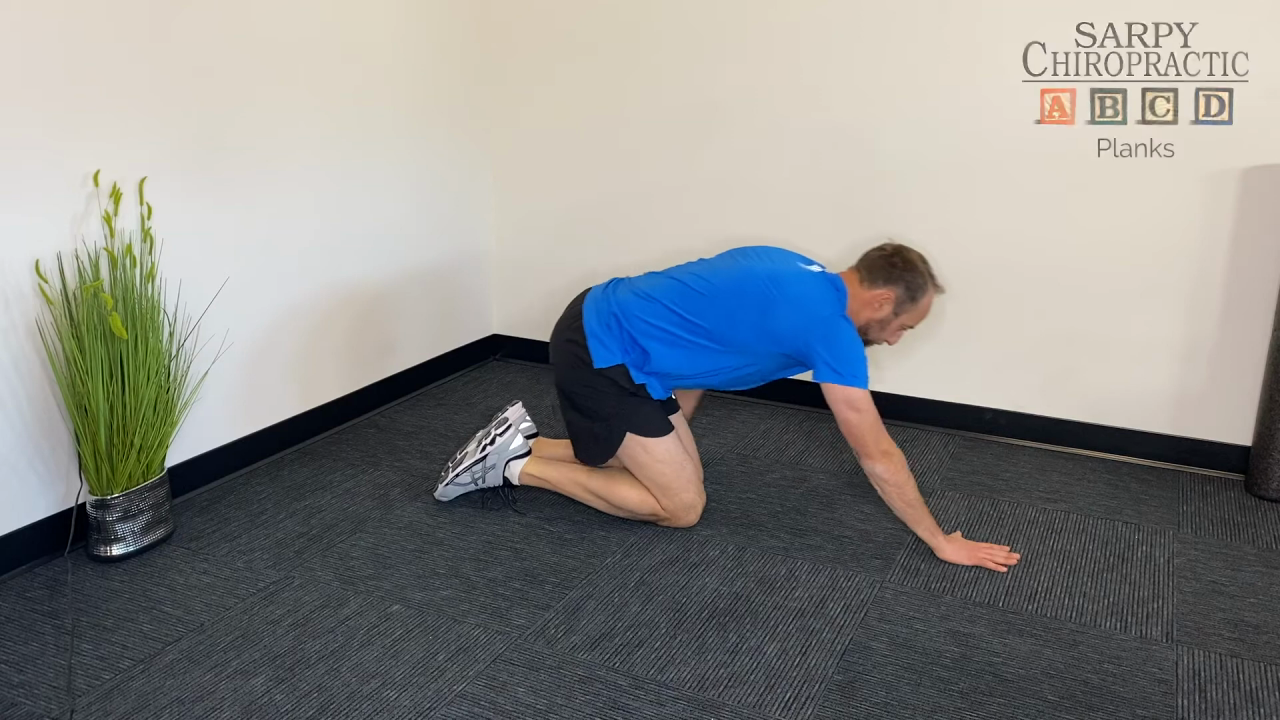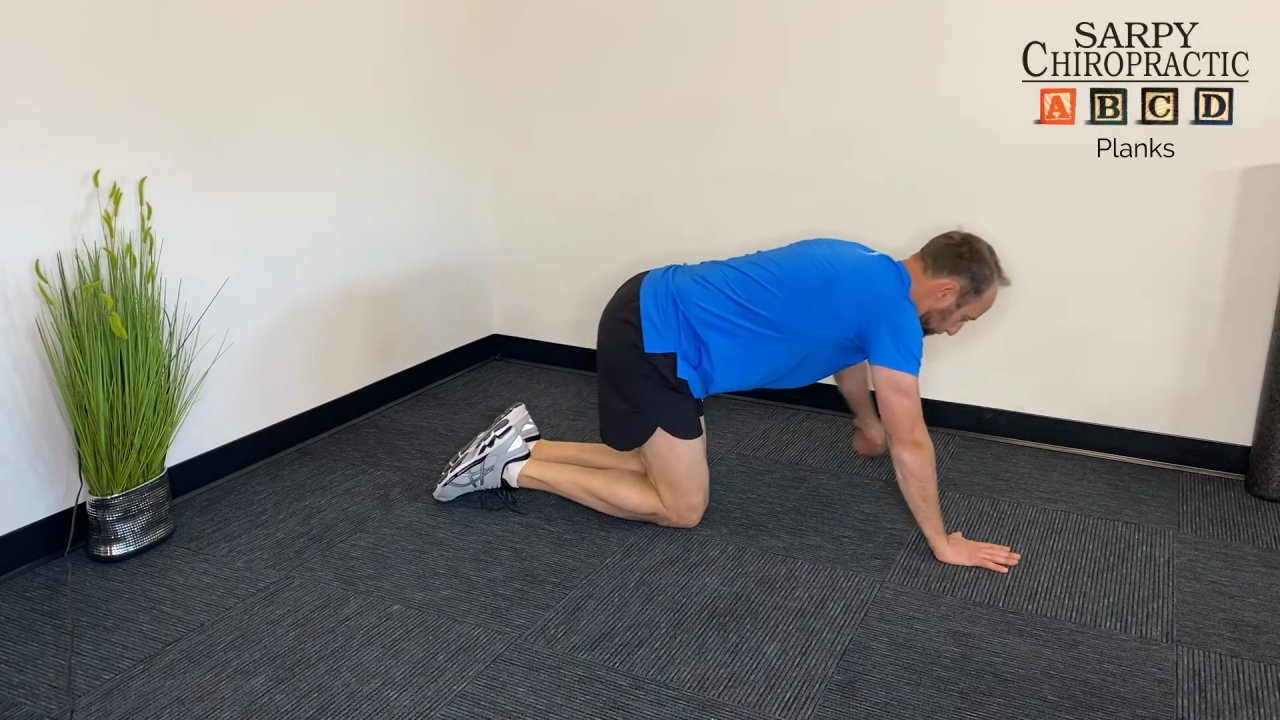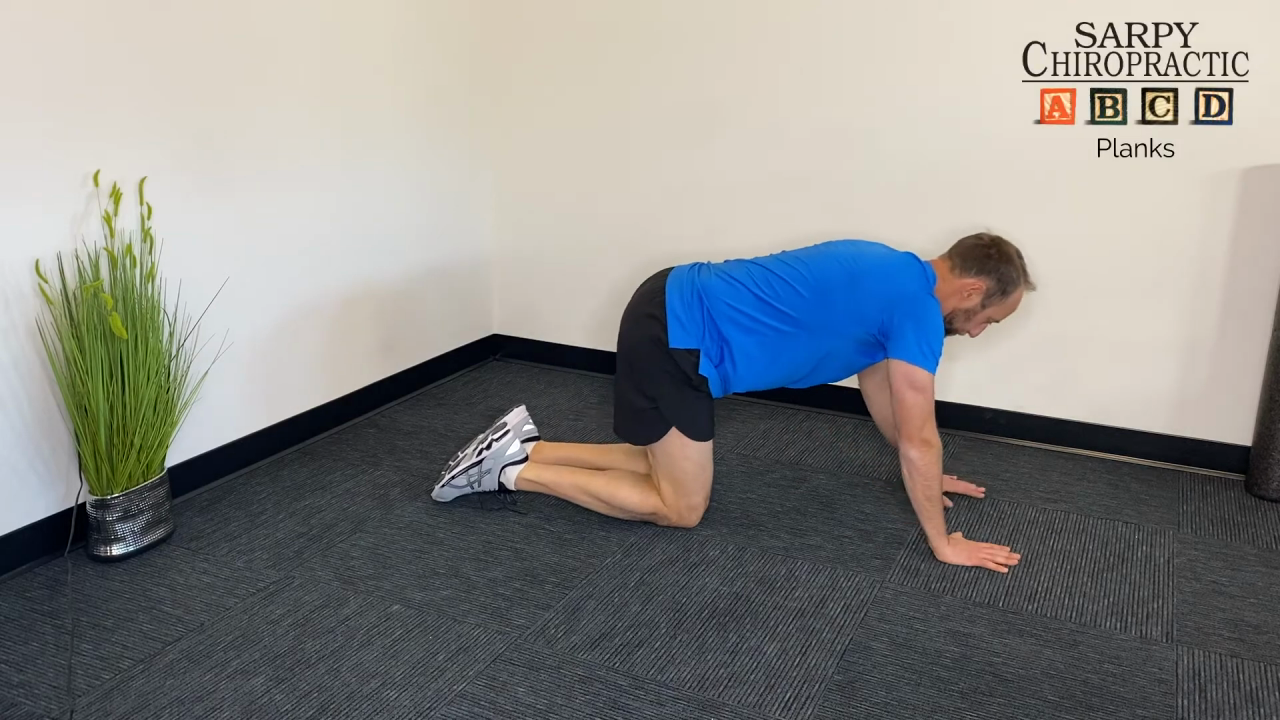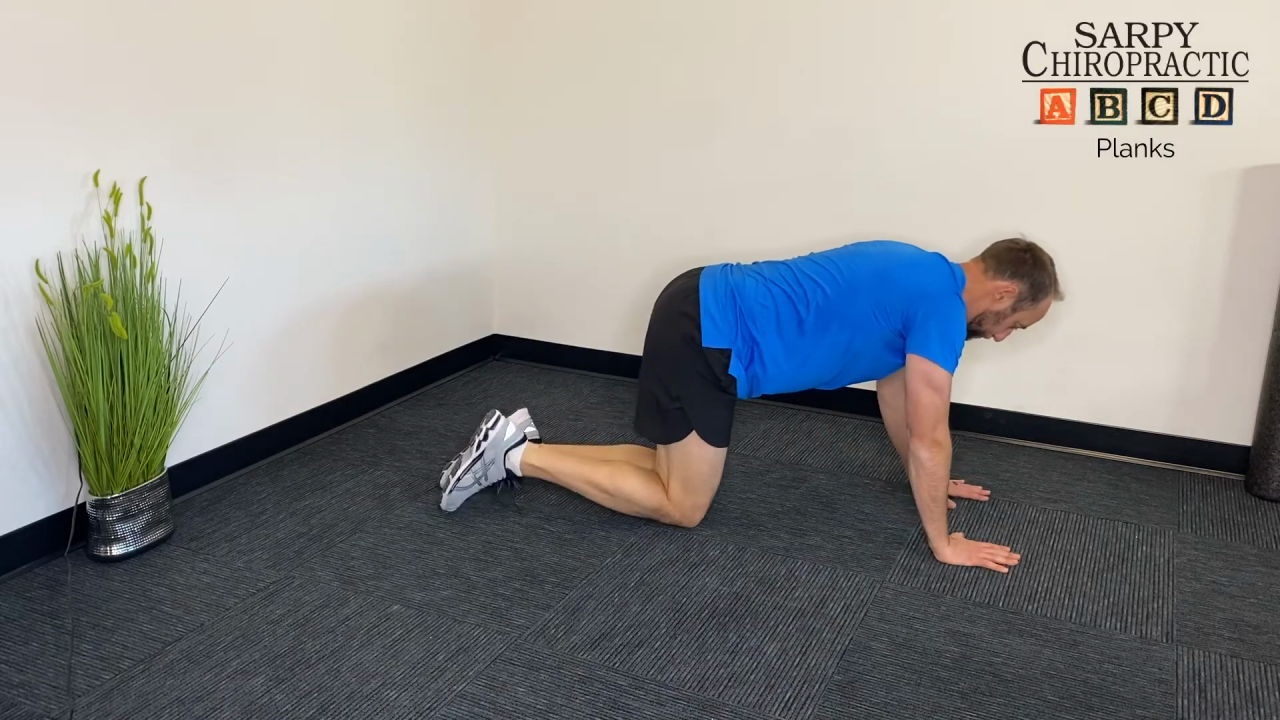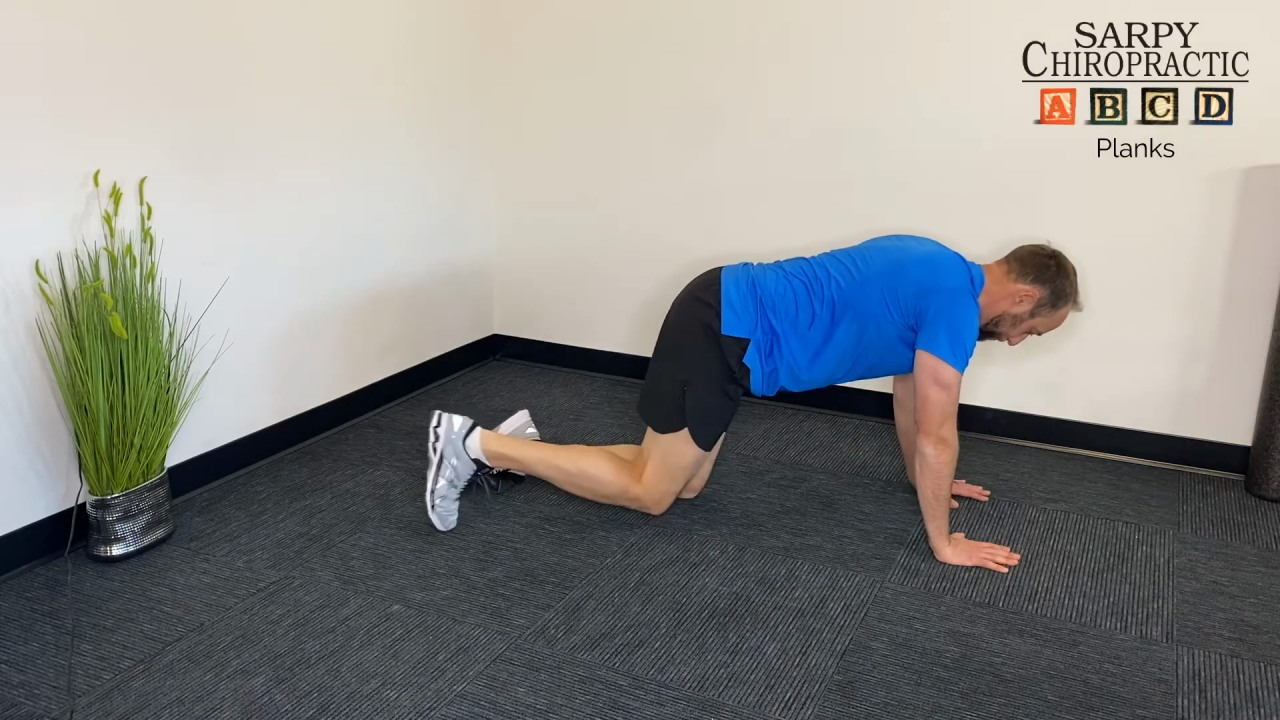
dt=0.4s
person 1, frame 1
left shoulder: (798, 273)
right shoulder: (826, 320)
right elbow: (876, 454)
left wrist: (673, 427)
right wrist: (941, 542)
left hip: (603, 332)
right hip: (601, 354)
left knee: (672, 472)
right knee: (682, 506)
left ankle: (527, 441)
right ankle: (518, 465)
person 1, frame 2
left shoulder: (866, 269)
right shoulder: (893, 306)
right elbow: (910, 444)
left wrist: (867, 419)
right wrist: (943, 543)
left hip: (651, 313)
right hip: (652, 340)
left knee: (670, 469)
right knee: (682, 508)
left ankle: (526, 444)
right ankle: (516, 469)
person 1, frame 3
left shoulder: (892, 277)
right shoulder: (917, 305)
left elbow: (878, 383)
right elbow: (919, 439)
left wrist: (925, 472)
right wrist: (943, 542)
left hip: (673, 311)
right hip: (674, 335)
left knee: (671, 468)
right knee: (681, 508)
left ankle: (526, 446)
right ankle: (515, 471)
person 1, frame 4
left shoulder: (918, 282)
right shoulder: (942, 304)
left elbow: (893, 388)
right elbow: (930, 438)
left wrist: (926, 478)
right wrist: (942, 541)
left hip: (700, 313)
right hip: (706, 335)
left knee: (679, 469)
right knee: (683, 506)
left ankle: (527, 444)
right ankle: (519, 456)
person 1, frame 5
left shoulder: (936, 279)
right shoulder: (955, 300)
left elbow: (908, 393)
right elbow: (935, 434)
left wrist: (926, 477)
right wrist: (942, 541)
left hip: (724, 320)
right hip: (725, 331)
left knee: (683, 479)
right knee: (651, 492)
left ankle: (521, 449)
right ankle: (479, 445)
